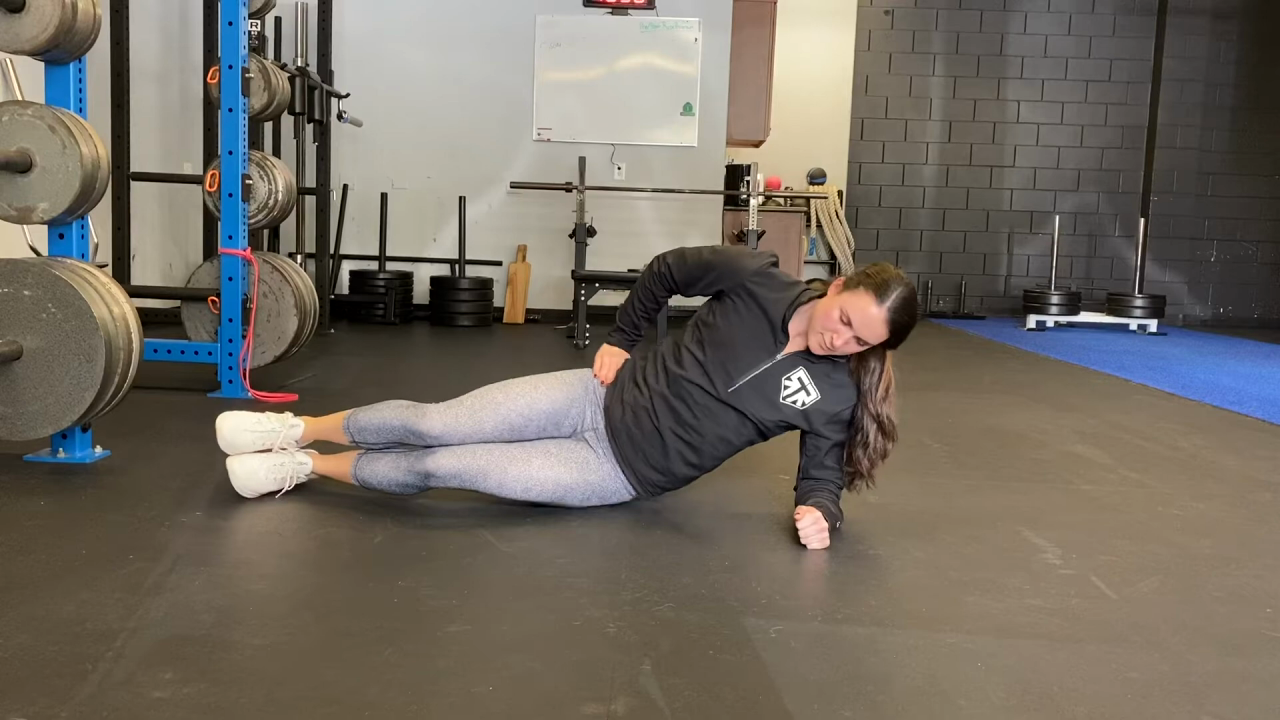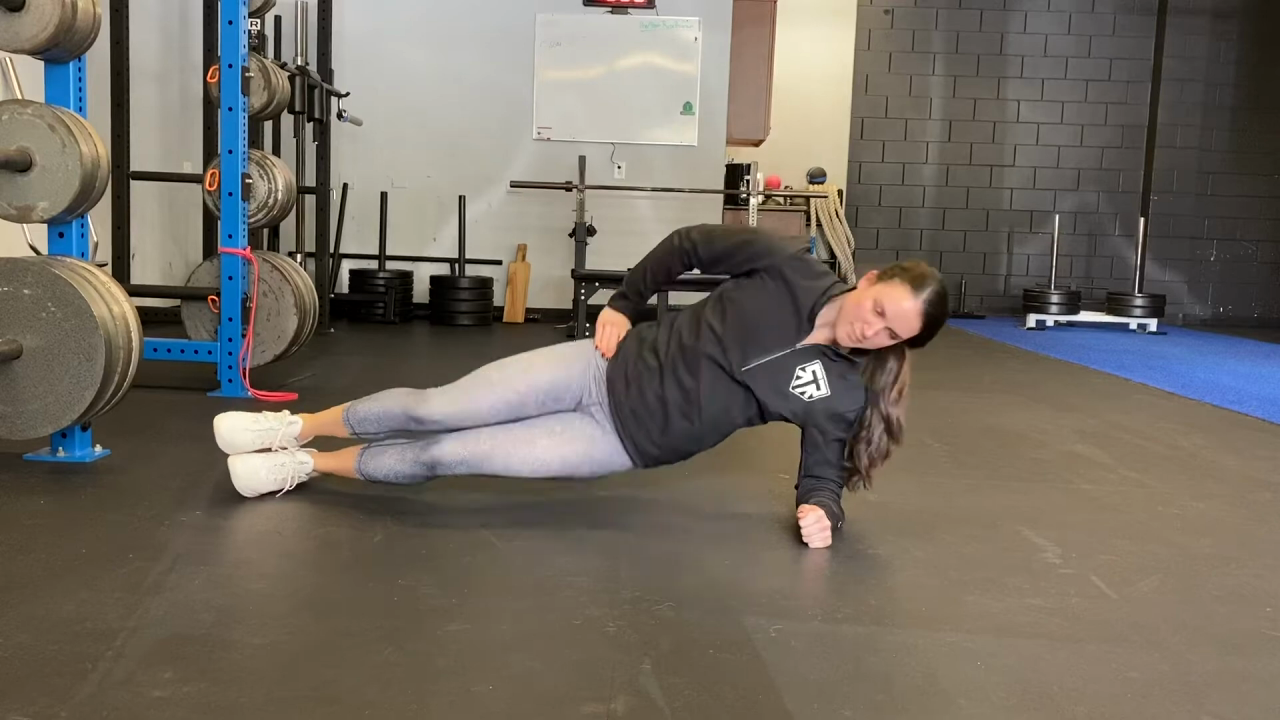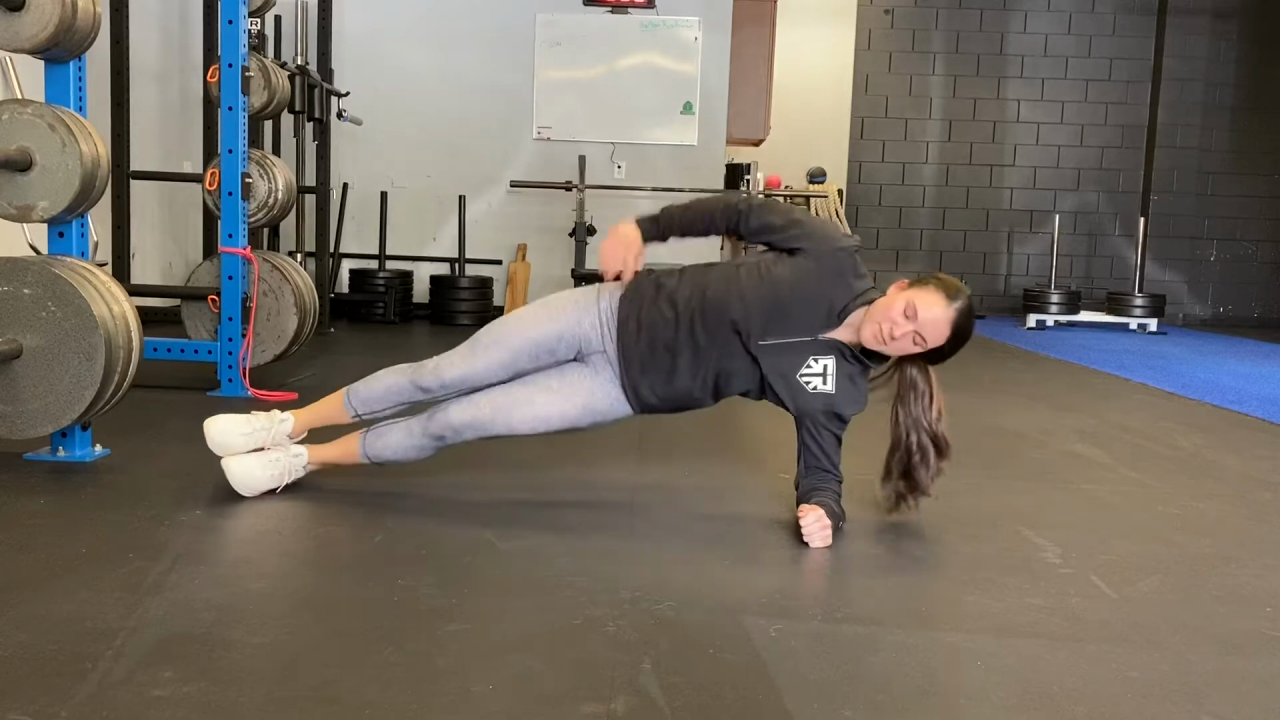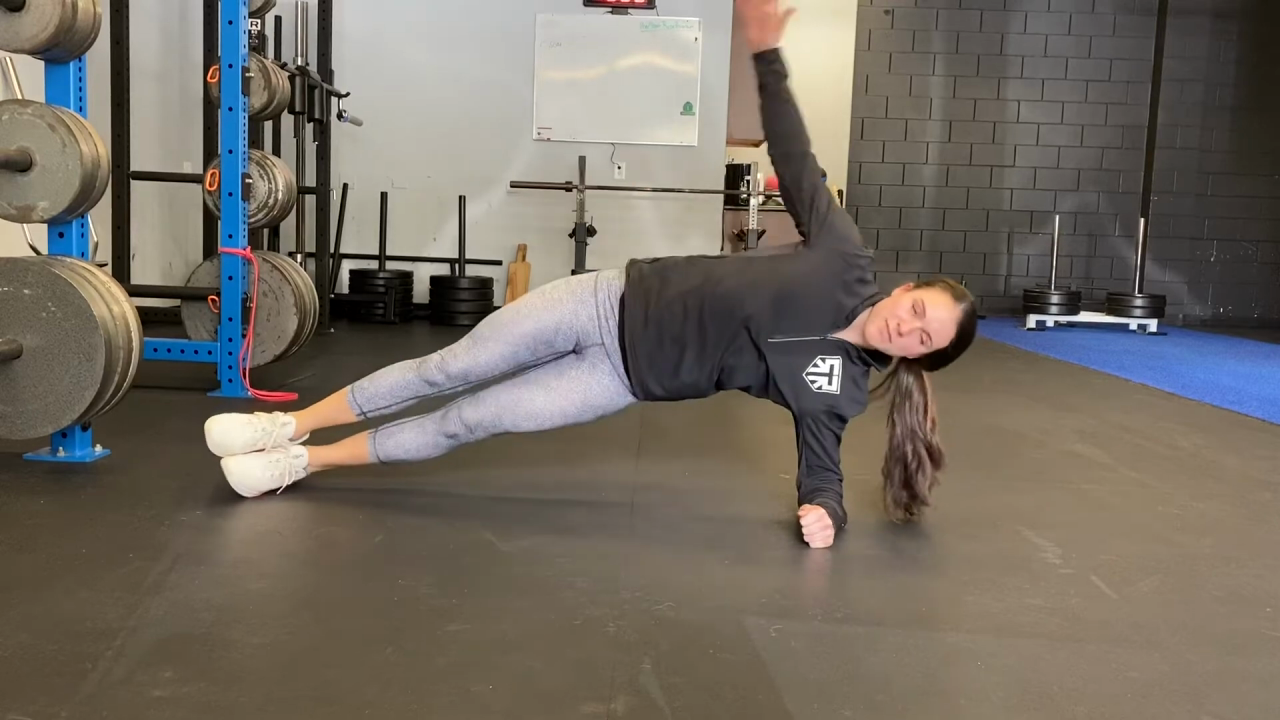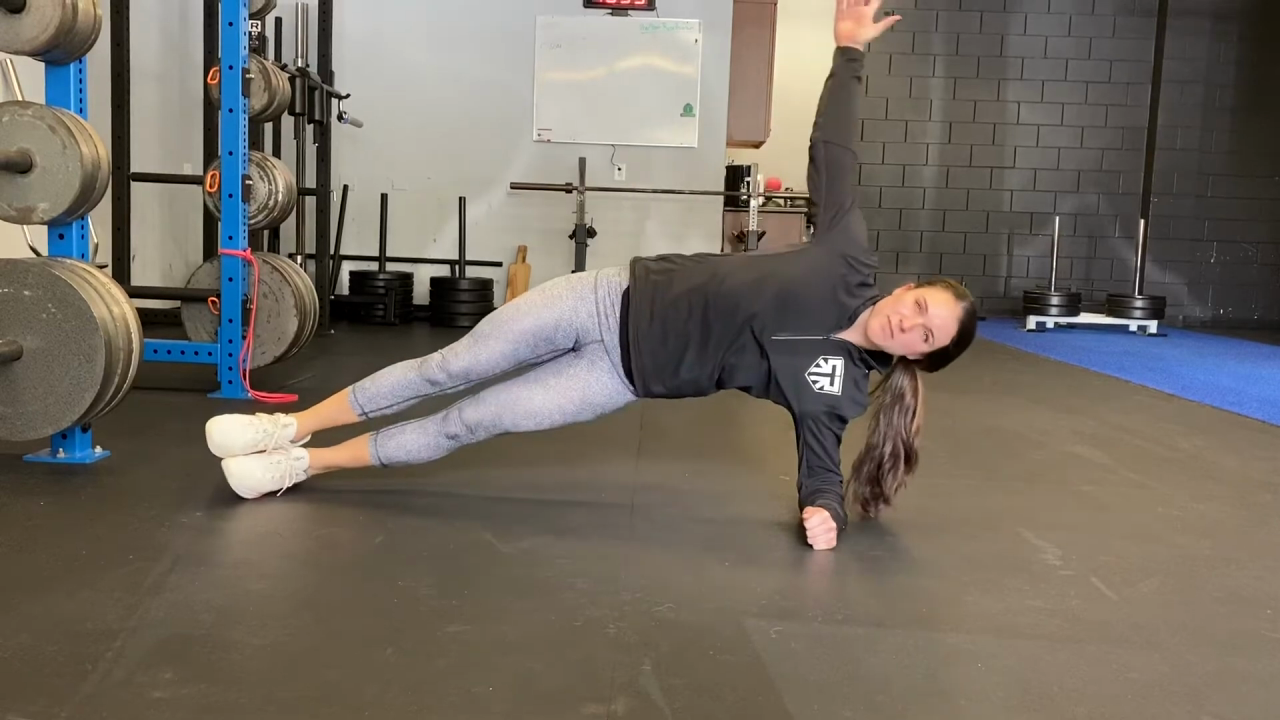
dt=0.3s
person 1, frame 1
left shoulder: (837, 398)
right shoulder: (758, 280)
left elbow: (823, 474)
right elbow: (665, 271)
left wrist: (818, 510)
right wrist: (618, 340)
left hip: (623, 471)
right hip: (605, 396)
left knee: (442, 468)
right knee: (432, 424)
left ankle: (306, 467)
right ankle: (299, 427)
person 1, frame 2
left shoulder: (839, 395)
right shoulder: (793, 265)
left elbow: (824, 471)
right elbow: (691, 243)
left wrist: (820, 509)
right wrist: (621, 305)
left hip: (625, 436)
right hip: (607, 363)
left knee: (450, 454)
right knee: (434, 407)
left ankle: (304, 468)
right ankle: (293, 425)
person 1, frame 3
left shoulder: (839, 387)
right shoulder: (837, 260)
left elbow: (820, 463)
right elbow: (738, 210)
left wrist: (819, 507)
right wrist: (643, 229)
left hip: (627, 386)
right hip: (613, 313)
left knee: (458, 422)
right knee: (439, 376)
left ankle: (303, 461)
right ankle: (287, 424)
person 1, frame 4
left shoulder: (836, 388)
right shoulder: (845, 262)
left elbow: (821, 460)
right elbow: (793, 158)
left wrist: (821, 511)
left hip: (629, 375)
right hip: (613, 300)
left knee: (464, 423)
right knee: (445, 371)
left ankle: (300, 463)
right ankle: (286, 427)
person 1, frame 5
left shoulder: (836, 387)
right shoulder: (850, 264)
left elbow: (821, 461)
right elbow: (831, 150)
left wrist: (822, 513)
left hip: (625, 375)
right hip: (615, 299)
left knee: (467, 423)
right knee: (448, 371)
left ankle: (303, 465)
right ankle: (290, 429)
